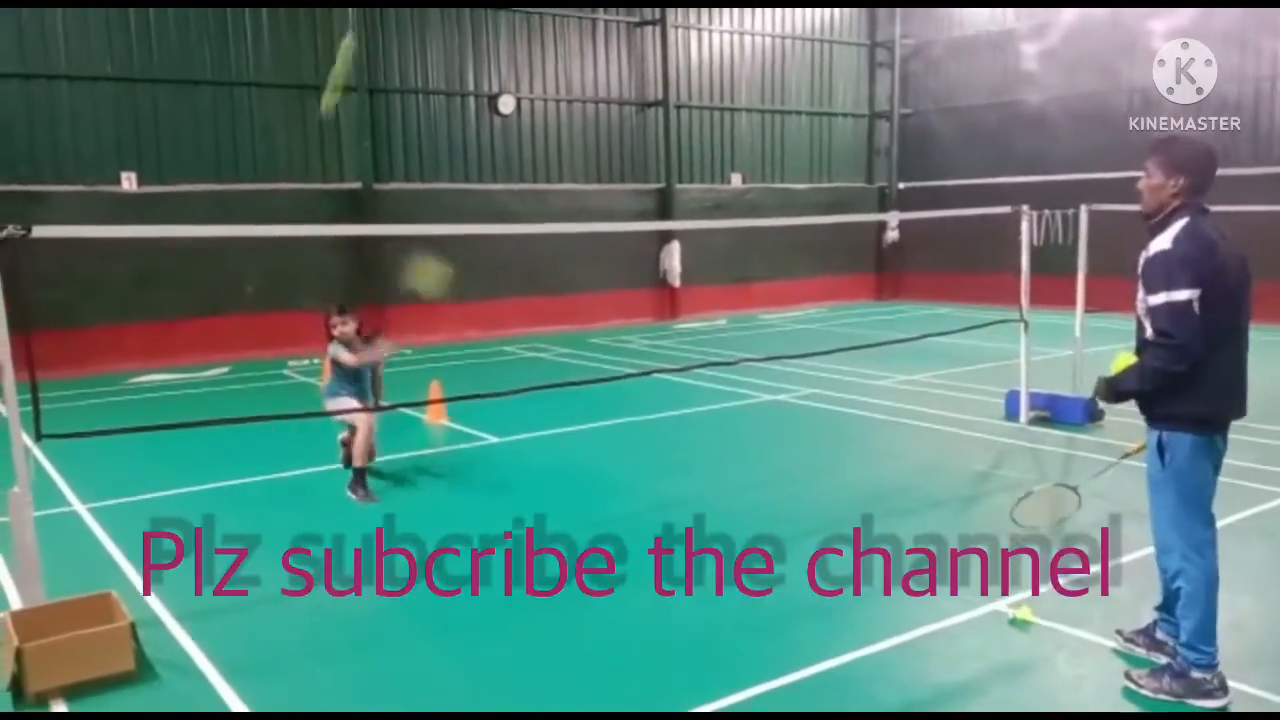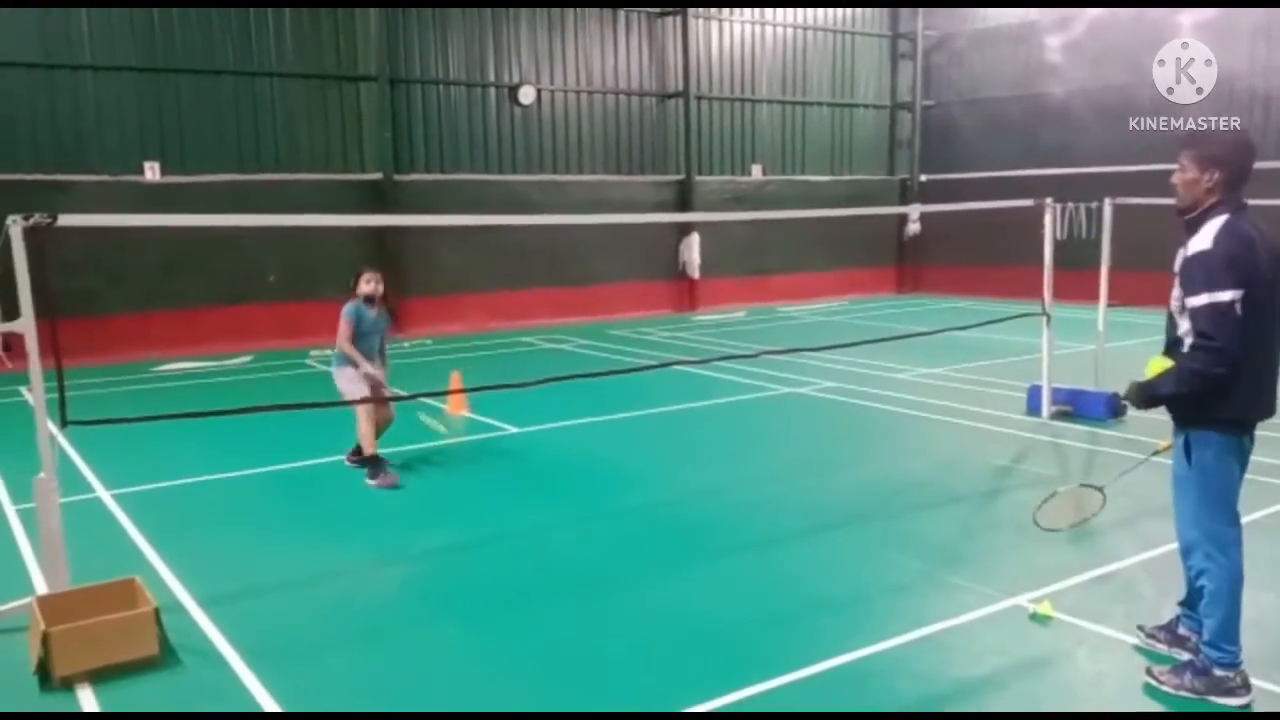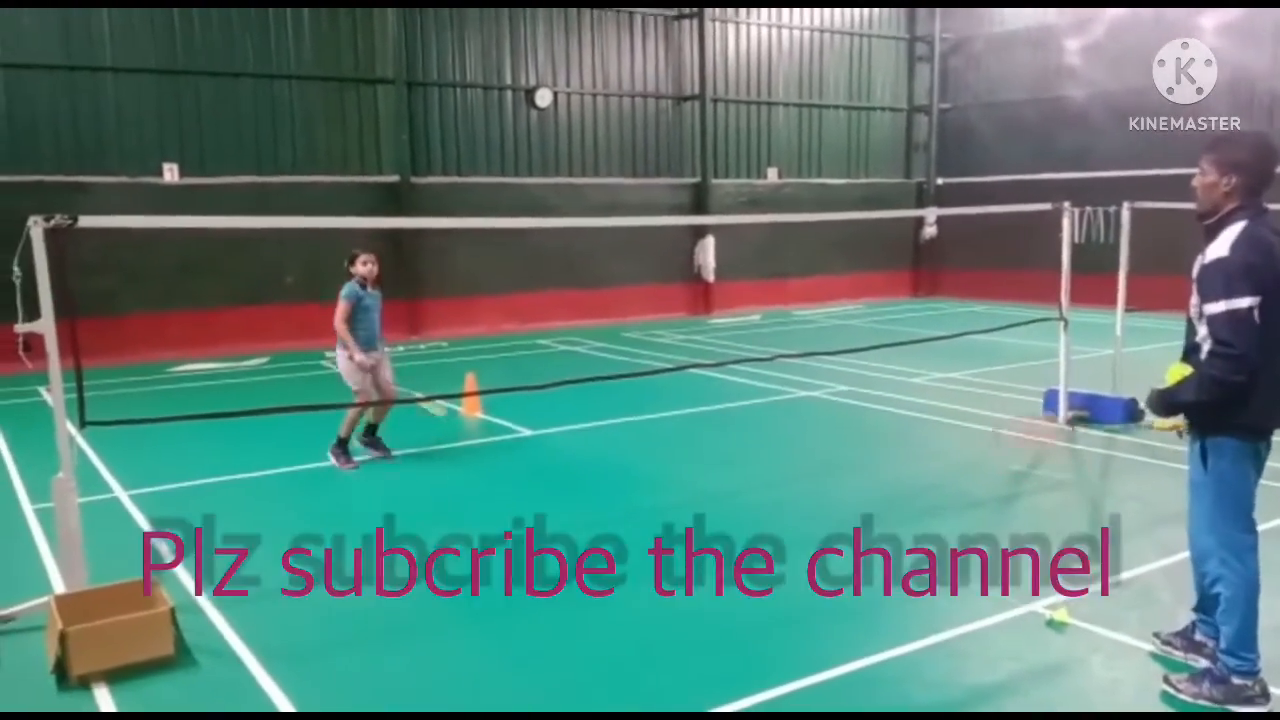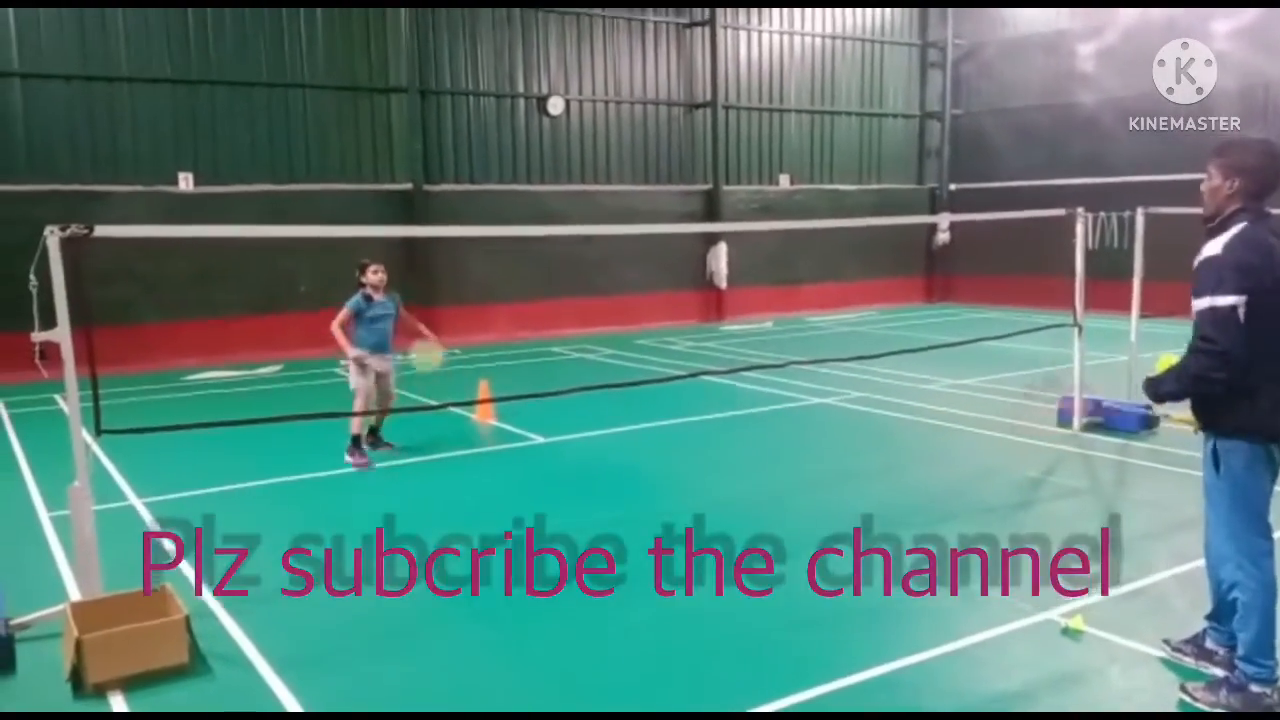
dt=0.3s
person 1, frame 1
left shoulder: (1172, 250)
right shoulder: (1209, 241)
left elbow: (1172, 351)
left wrist: (1119, 385)
left hip: (1184, 417)
right hip: (1206, 408)
left knee: (1185, 536)
right knee: (1178, 531)
left ankle: (1197, 669)
right ankle: (1171, 628)
person 1, frame 2
left shoulder: (1212, 247)
left elbow: (1210, 352)
left wrist: (1153, 391)
left hip: (1212, 414)
right hip: (1231, 406)
left knee: (1209, 533)
right knee: (1202, 527)
left ankle: (1219, 666)
right ankle: (1194, 624)
person 1, frame 3
left shoulder: (1232, 253)
left elbow: (1230, 360)
left wrist: (1174, 398)
right wrist: (1190, 398)
left hip: (1229, 422)
left knee: (1225, 539)
right knee: (1215, 532)
right ankle: (1209, 630)
person 1, frame 4
left shoulder: (1229, 254)
left elbow: (1212, 354)
left wrist: (1162, 385)
right wrist: (1198, 394)
right knee: (1230, 537)
right ankle: (1221, 638)
person 2, frame 1
left shoulder: (371, 346)
right shoulder: (336, 348)
left elbow: (376, 377)
right elbow: (352, 362)
left wrist: (377, 403)
right wrist: (376, 355)
left hip: (363, 401)
right hip: (339, 398)
left knee: (368, 453)
right knee: (365, 423)
left ankle: (347, 440)
right ankle: (357, 482)
person 2, frame 2
left shoulder: (384, 313)
right shoulder: (353, 309)
right elbow: (343, 343)
left wrist: (383, 372)
right wrist: (364, 365)
left hip: (372, 369)
right hip: (348, 368)
left knee: (387, 415)
right knee: (366, 411)
left ankle: (359, 453)
right ankle: (374, 469)
person 2, frame 3
left shoulder: (375, 292)
right shoulder: (351, 290)
right elbow: (339, 324)
left wrist: (380, 349)
right wrist: (355, 352)
left hip: (375, 351)
right hip: (352, 353)
left knee: (389, 394)
right knee: (365, 400)
left ankle: (369, 435)
right ankle: (339, 447)
person 2, frame 4
left shoulder: (393, 298)
right shoulder: (358, 301)
left elbow: (402, 315)
right elbow: (336, 326)
left wrist: (423, 330)
right wrist: (348, 350)
left hip: (386, 356)
right hip: (363, 357)
left knee: (387, 399)
right knee: (364, 396)
left ankle: (373, 435)
right ankle: (354, 447)
